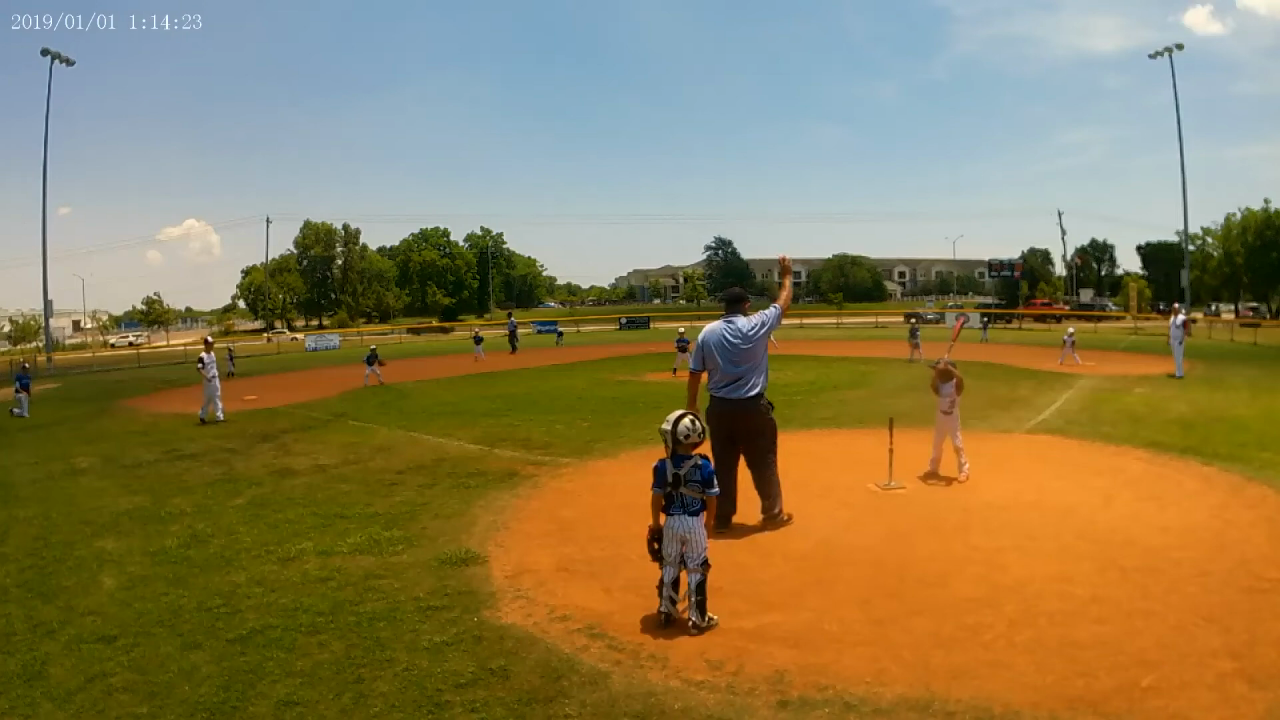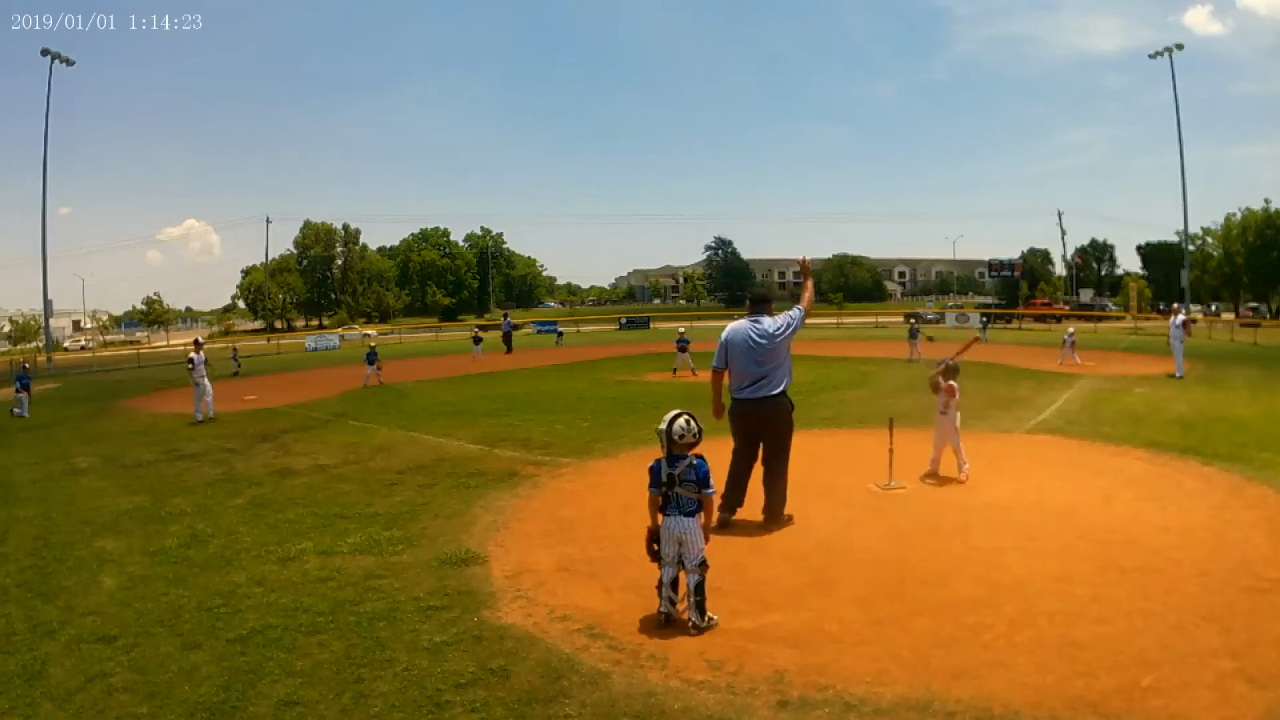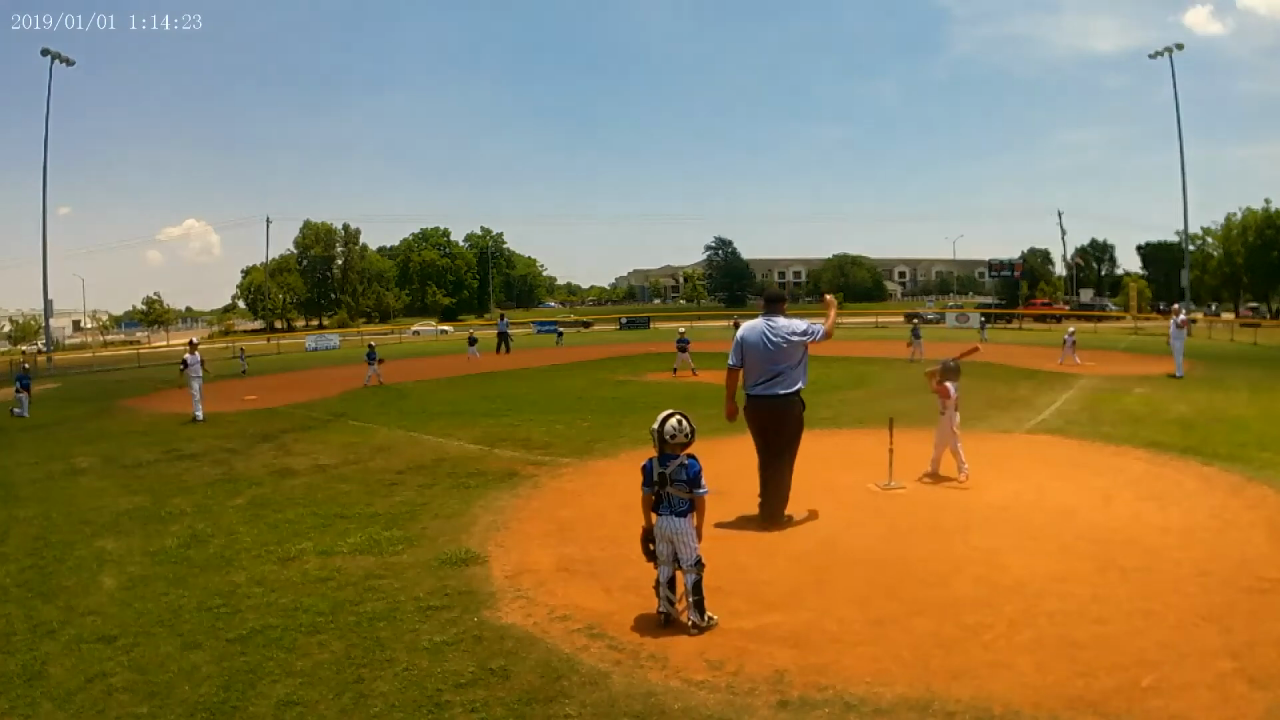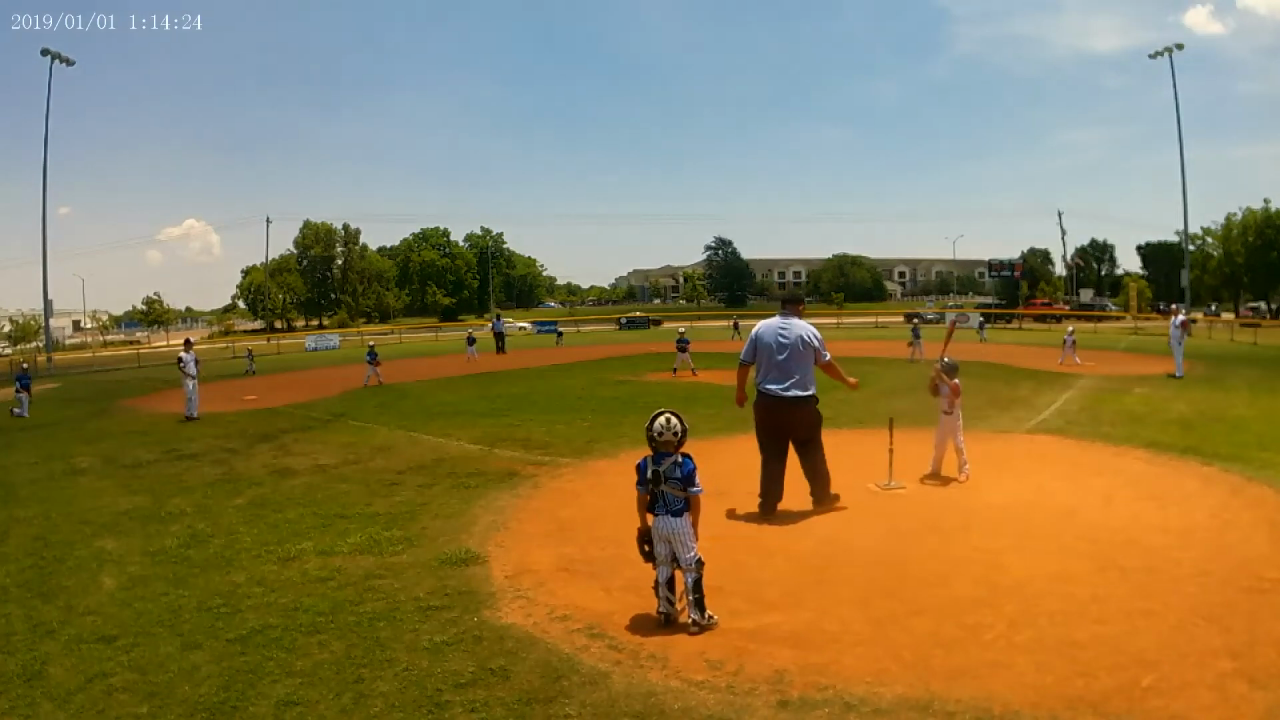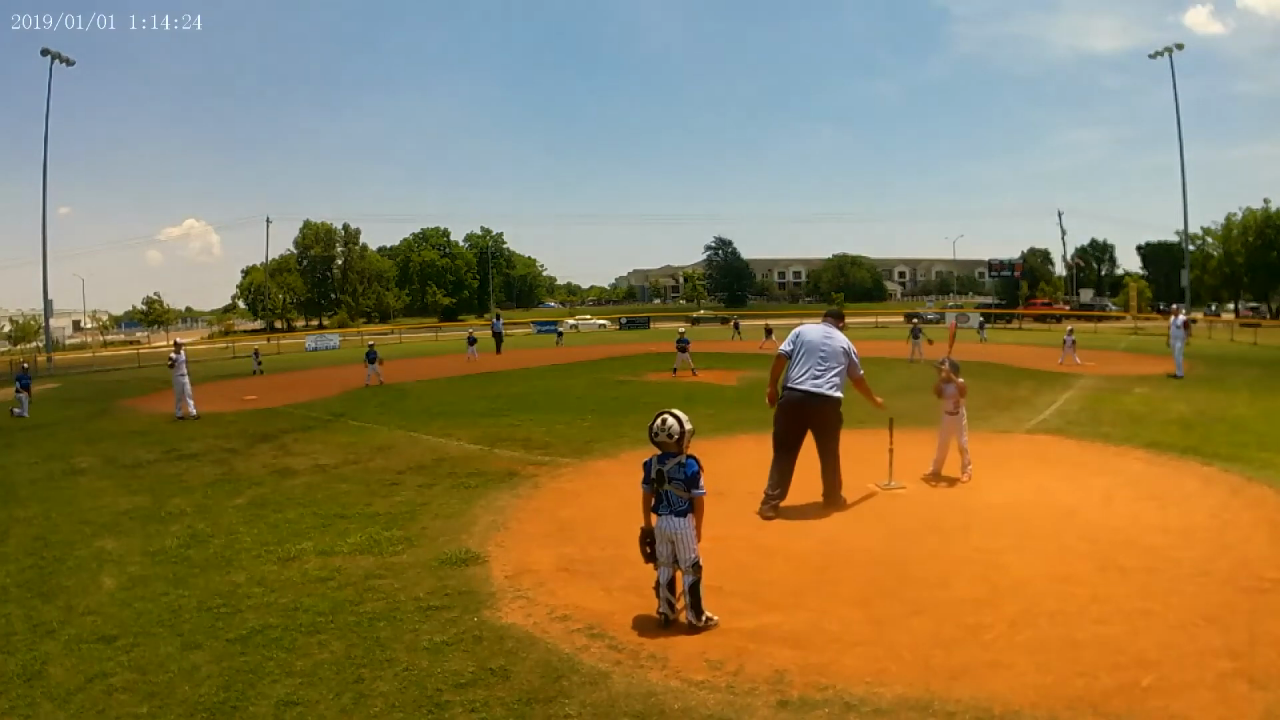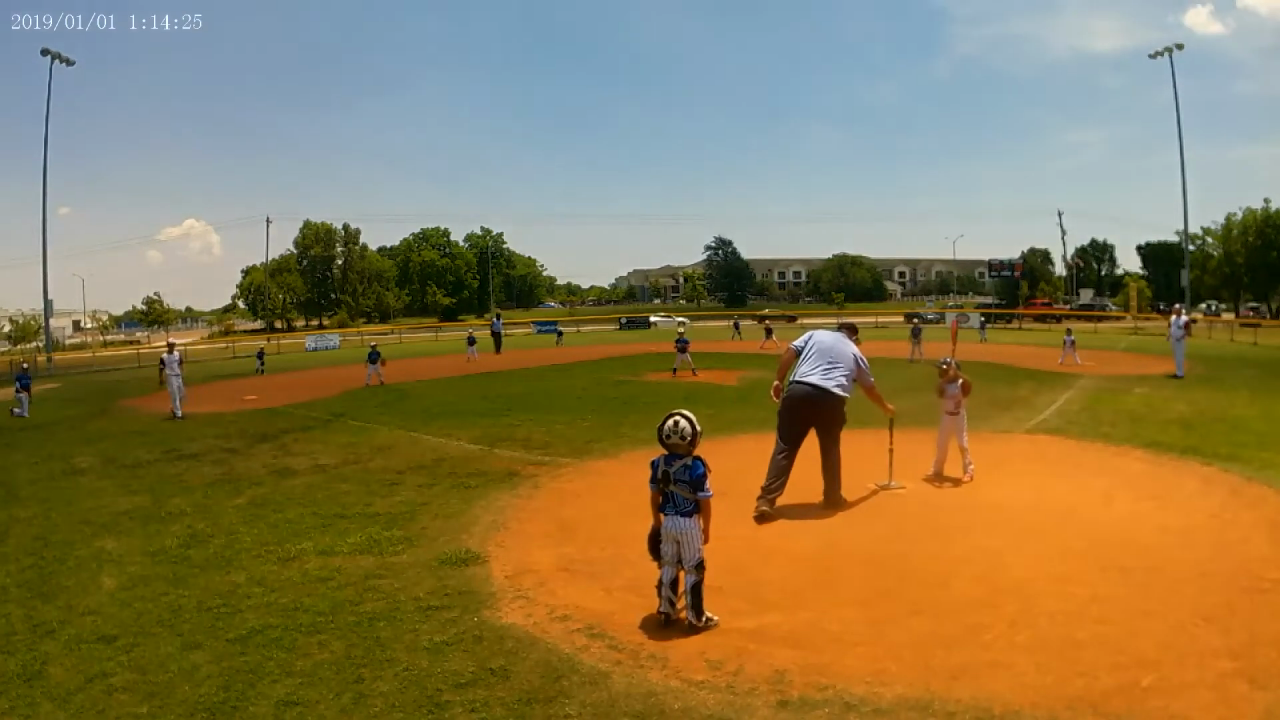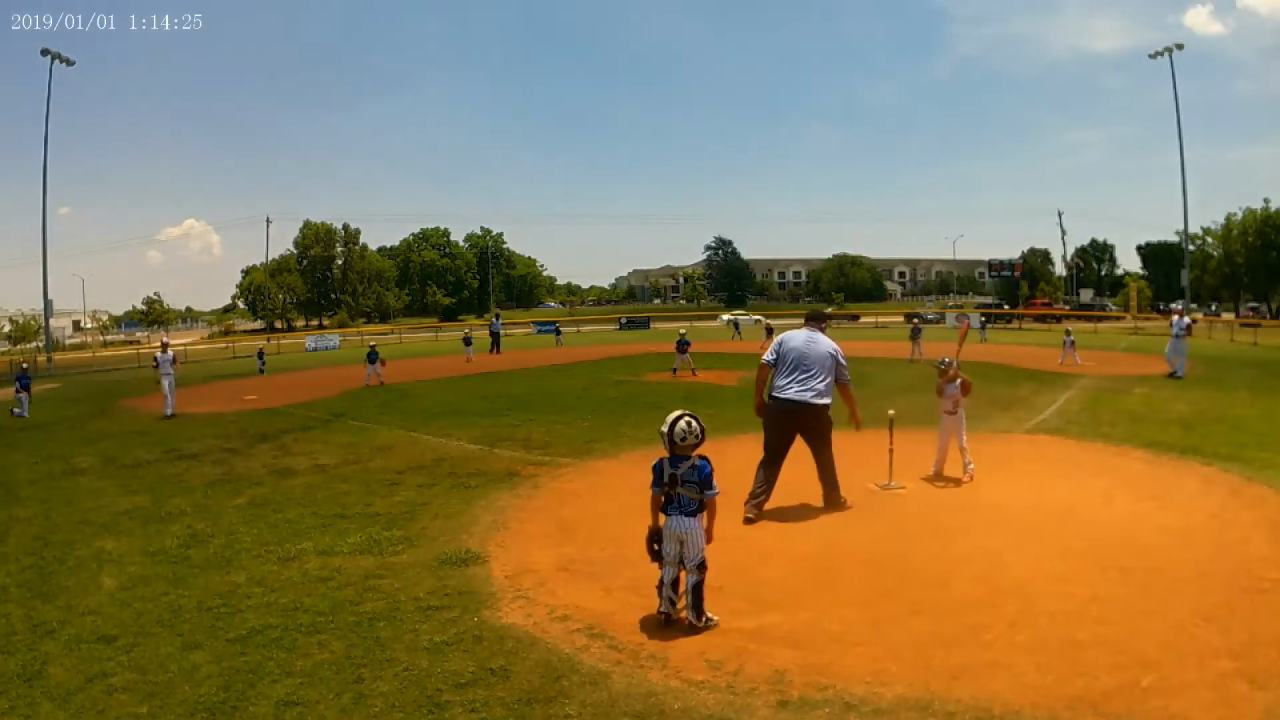
dt=0.4s
person 1, frame 1
left shoulder: (708, 332)
right shoulder: (757, 325)
left elbow: (695, 372)
right elbow: (783, 303)
left wrist: (691, 404)
right wrist: (786, 274)
left hip: (719, 407)
right hip: (752, 407)
left knee: (723, 465)
right knee: (763, 463)
left ankle: (722, 519)
right ankle: (772, 515)
person 1, frame 2
left shoulder: (731, 330)
right shoulder: (779, 326)
left elbow: (717, 370)
right elbow: (806, 305)
left wrist: (716, 400)
right wrist: (807, 276)
left hip: (741, 406)
right hip: (774, 406)
left knee: (741, 460)
right knee: (775, 462)
left ankle: (727, 511)
right ankle: (773, 516)
person 1, frame 3
left shoulder: (746, 330)
right shoulder: (795, 328)
left elbow: (733, 369)
right elbow: (826, 331)
left wrist: (730, 402)
right wrist: (831, 307)
left hip: (755, 404)
right hip: (786, 404)
left knee: (765, 457)
right knee: (782, 460)
left ankle: (767, 508)
right ankle: (774, 515)
person 1, frame 4
left shoulder: (761, 328)
right shoulder: (808, 330)
left elbow: (744, 364)
right elbow: (826, 364)
left wrist: (740, 390)
right wrist: (847, 381)
left hip: (767, 402)
right hip: (801, 402)
left knee: (771, 455)
right knee: (812, 451)
left ankle: (767, 506)
right ankle: (822, 497)
person 1, frame 5
left shoulder: (802, 330)
right shoulder: (845, 343)
left elbow: (781, 356)
right elbow: (858, 379)
left wrist: (772, 387)
right wrist: (874, 399)
left hip: (794, 397)
right hip: (826, 401)
left knee: (784, 451)
right knee: (829, 451)
left ankle: (770, 503)
right ankle: (832, 497)
person 1, frame 6
left shoulder: (816, 334)
right shoulder: (855, 352)
left elbow: (790, 352)
right elbow: (869, 388)
left wrist: (778, 381)
right wrist: (885, 406)
left hip: (799, 392)
right hip: (831, 400)
left knee: (785, 448)
right knee: (830, 448)
left ankle: (766, 501)
right ankle: (833, 498)
person 1, frame 7
left shoulder: (785, 337)
right shoulder: (832, 347)
left elbow: (764, 368)
right elbow: (843, 385)
left wrist: (759, 398)
right wrist: (854, 413)
left hip: (780, 405)
right hip: (815, 409)
left knee: (772, 457)
right knee: (824, 455)
left ankle: (754, 506)
right ankle: (833, 499)
person 2, frame 1
left shoulder: (662, 466)
right shoulder: (704, 466)
left elbow: (656, 499)
right elbow: (711, 500)
left wrist: (656, 524)
right wrist: (707, 523)
left hip: (671, 523)
right hip: (695, 523)
left knee: (669, 567)
right knee: (697, 570)
left ankle: (666, 612)
right ankle: (698, 619)
person 2, frame 2
left shoulder: (658, 466)
right shoulder: (700, 466)
left elbow: (653, 499)
right elbow: (707, 500)
left wrist: (654, 524)
right wrist: (707, 526)
left hip: (668, 523)
right hip: (692, 524)
left knee: (668, 568)
right knee: (695, 571)
left ankle: (666, 613)
right ankle: (698, 619)
person 2, frame 3
left shoulder: (651, 466)
right shoulder: (692, 466)
left elbow: (647, 499)
right elbow: (700, 501)
left wrist: (648, 524)
right wrist: (699, 526)
left hip: (661, 523)
right hip: (684, 523)
left knee: (664, 568)
right knee: (692, 570)
left ankle: (665, 612)
right ankle: (697, 619)
person 2, frame 4
left shoulder: (645, 465)
right shoulder: (686, 464)
left elbow: (641, 499)
right elbow: (695, 499)
left wrist: (644, 524)
right wrist: (695, 526)
left hip: (658, 523)
right hip: (680, 522)
left knee: (663, 568)
right knee: (692, 568)
left ankle: (666, 612)
right ankle: (698, 617)
person 2, frame 5
left shoulder: (651, 464)
right shoulder: (690, 465)
left elbow: (646, 499)
right elbow: (698, 501)
left wrist: (647, 524)
right wrist: (698, 527)
left hip: (661, 523)
right hip: (683, 524)
left knee: (664, 568)
right knee: (690, 570)
left ankle: (666, 612)
right ankle: (696, 617)
person 2, frame 6
left shoulder: (658, 464)
right shoulder: (697, 467)
left elbow: (654, 498)
right elbow: (704, 503)
left wrist: (657, 522)
right wrist: (707, 528)
left hip: (668, 522)
right hip: (689, 524)
left knee: (668, 567)
right knee: (693, 570)
left ankle: (666, 611)
right ankle: (696, 617)
person 2, frame 7
left shoulder: (661, 466)
right shoulder: (703, 466)
left elbow: (655, 499)
right elbow: (711, 502)
left wrist: (654, 524)
right wrist: (709, 528)
left hip: (670, 523)
right hip: (693, 524)
left knee: (669, 567)
right knee: (695, 570)
left ankle: (666, 611)
right ankle: (696, 617)
